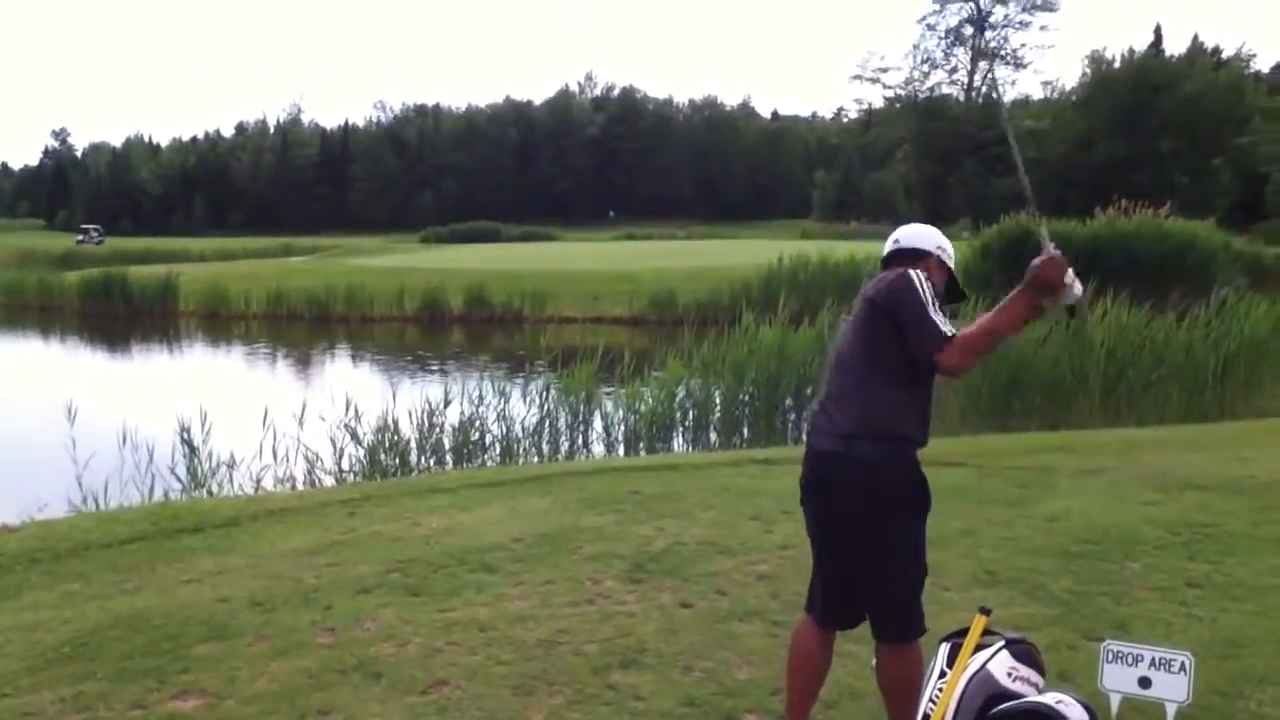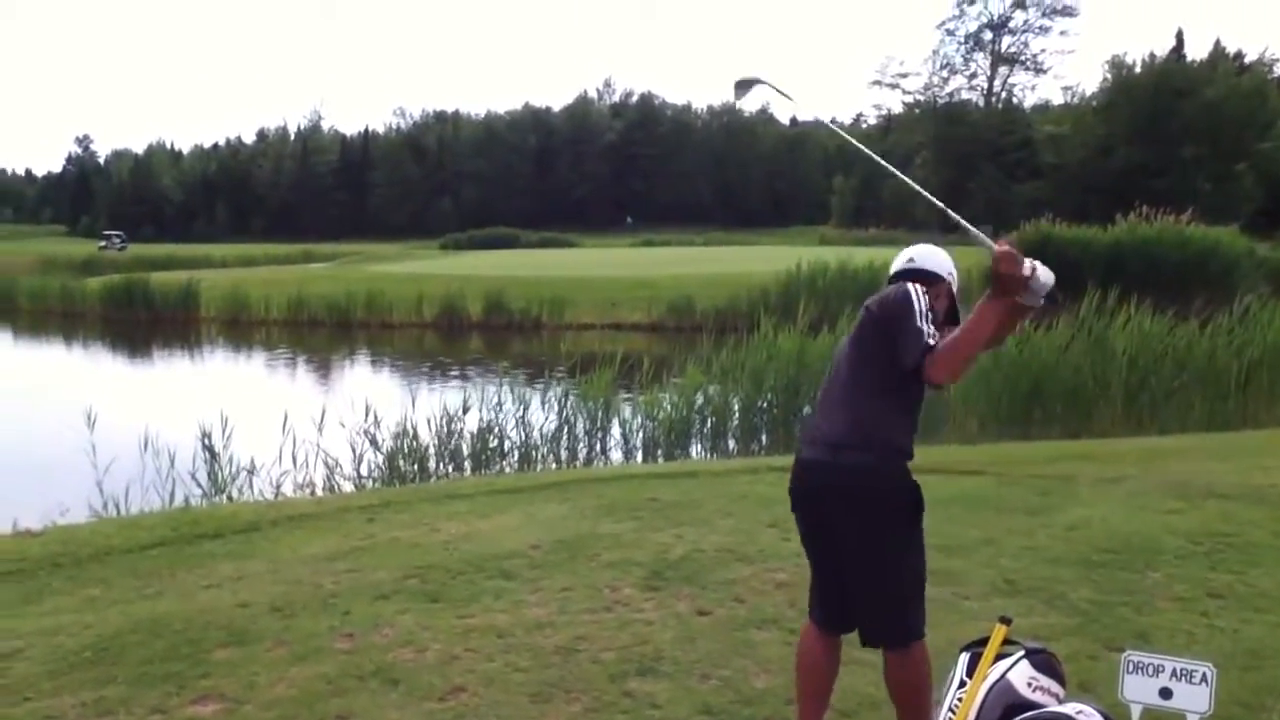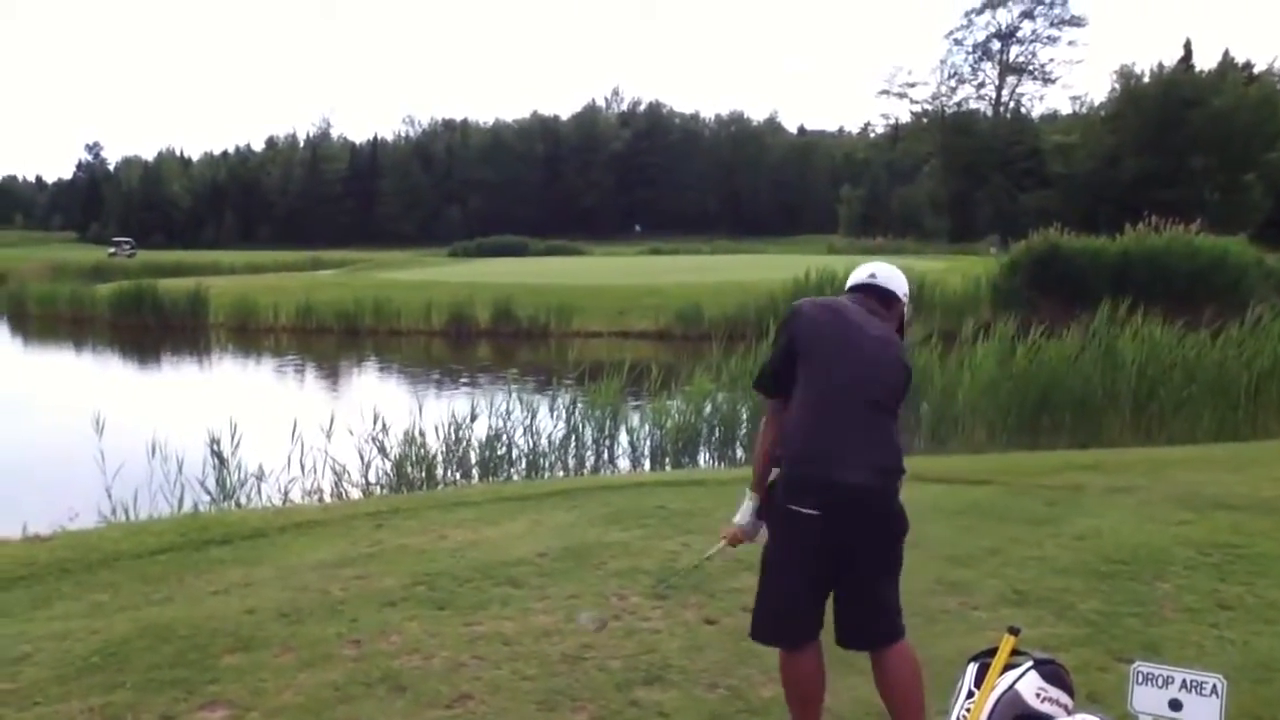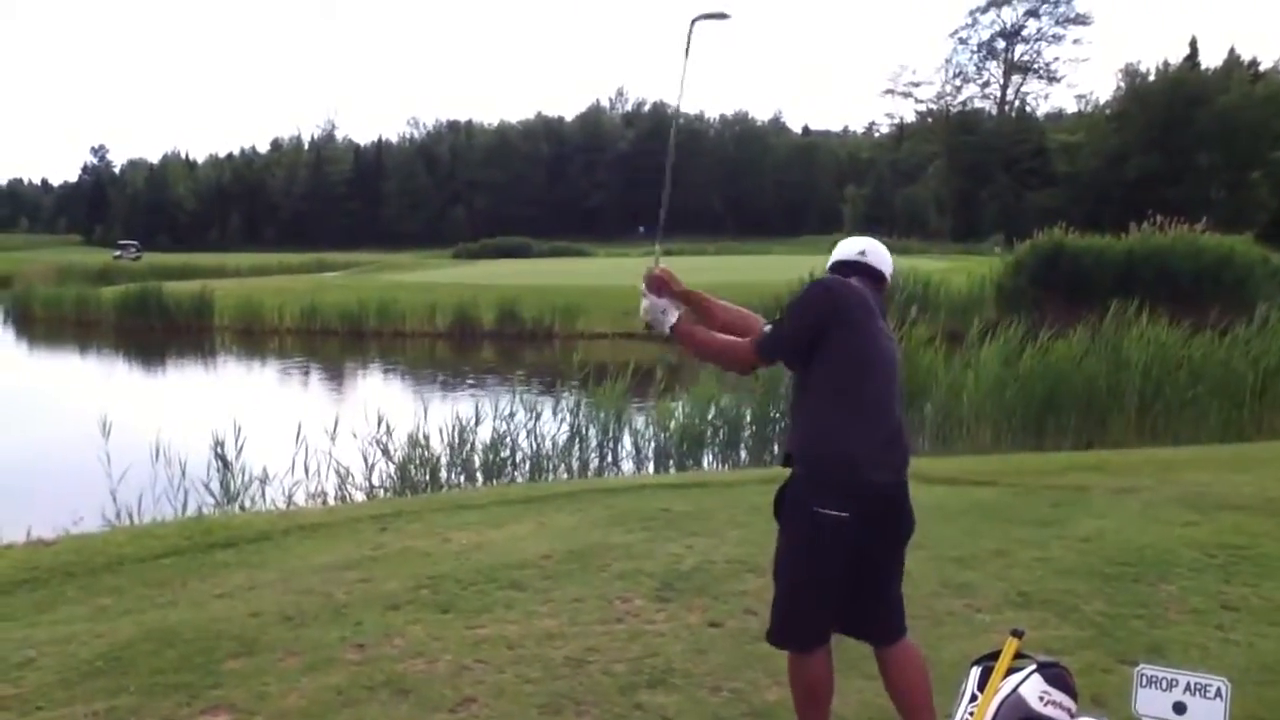
dt=0.4s
person 1, frame 1
left shoulder: (873, 301)
right shoulder: (908, 284)
left elbow: (966, 344)
right elbow: (952, 358)
left wrist: (1032, 296)
right wrist: (1029, 293)
left hip: (826, 466)
right hip: (877, 471)
left knee: (824, 609)
right knee: (897, 624)
person 1, frame 2
left shoulder: (880, 315)
right shoulder: (909, 299)
left elbow: (947, 359)
right elbow: (940, 372)
left wrist: (1013, 296)
right wrist: (999, 294)
left hip: (814, 476)
right hip: (868, 479)
left knee: (826, 618)
right knee: (901, 629)
person 1, frame 3
left shoulder: (808, 314)
right shoulder: (897, 356)
left elbow: (777, 414)
left wrist: (756, 497)
left hip: (808, 496)
right hip: (876, 502)
left knee: (795, 632)
right knee: (884, 635)
person 1, frame 4
left shoulder: (830, 294)
right shoulder: (877, 328)
left elbow: (752, 354)
right elbow: (765, 330)
left wrist: (672, 323)
right wrist: (682, 294)
left hip: (826, 494)
right hip: (886, 496)
left knee: (806, 634)
right knee: (889, 632)
